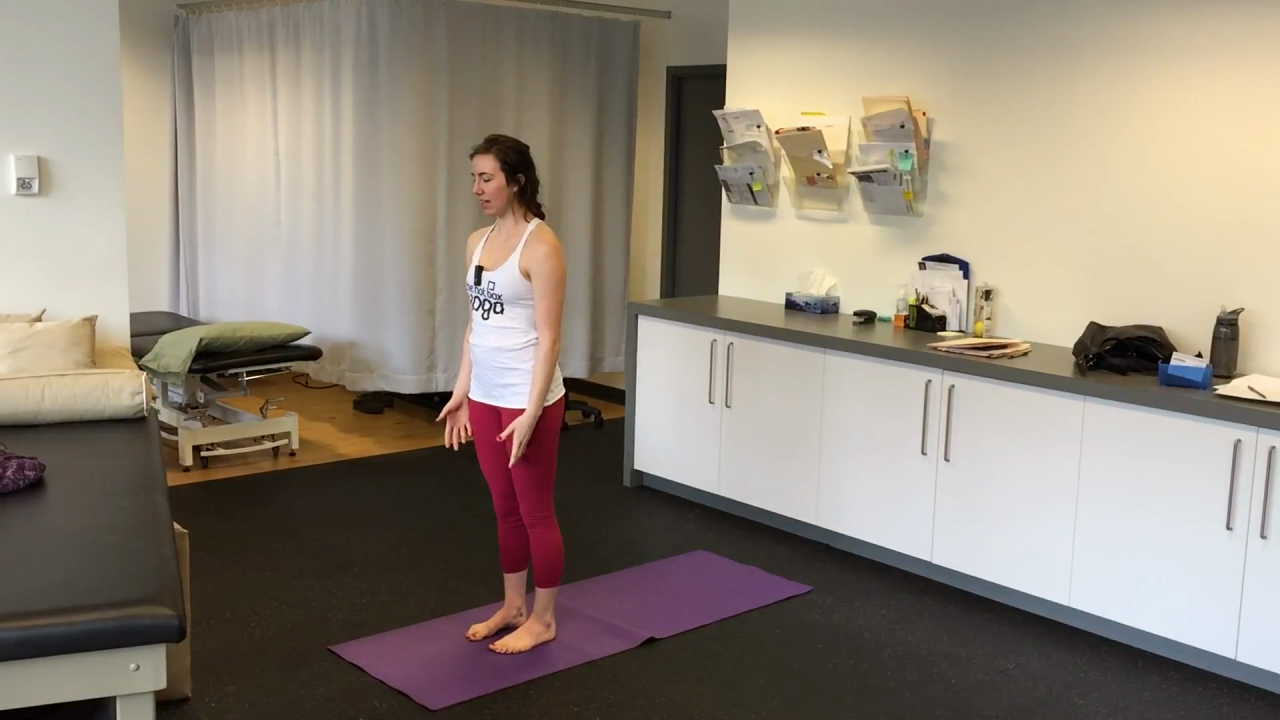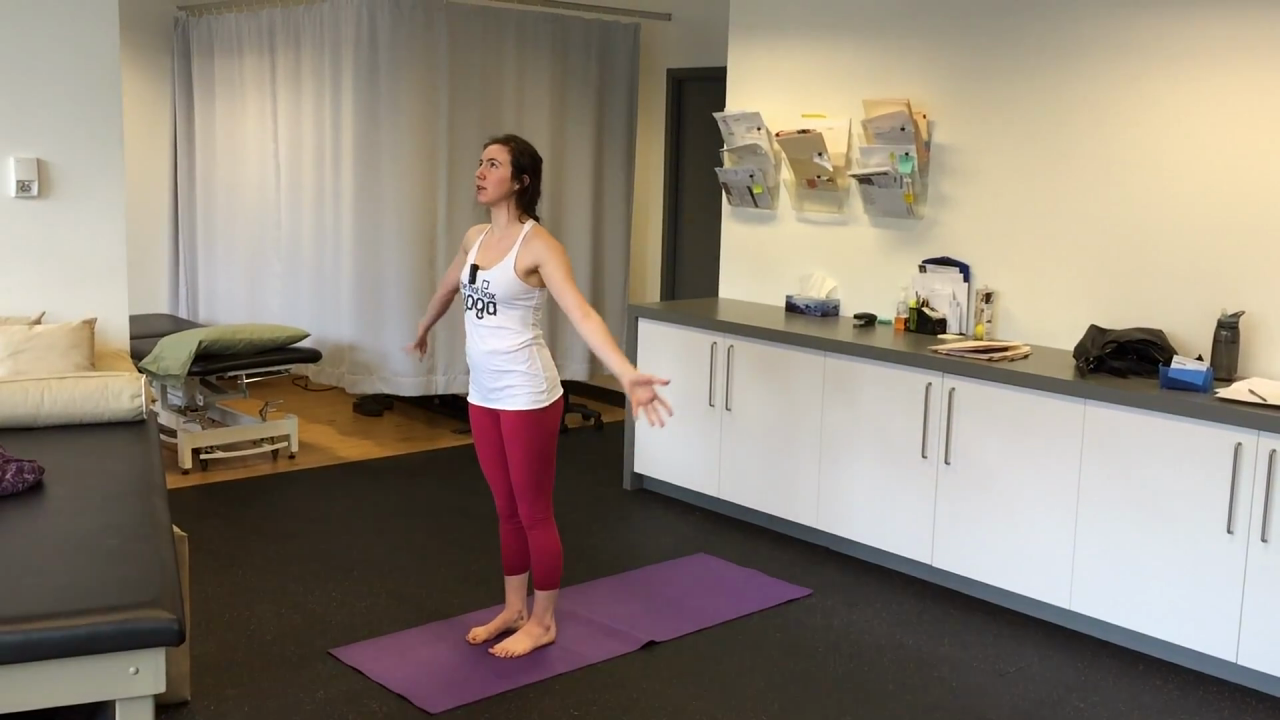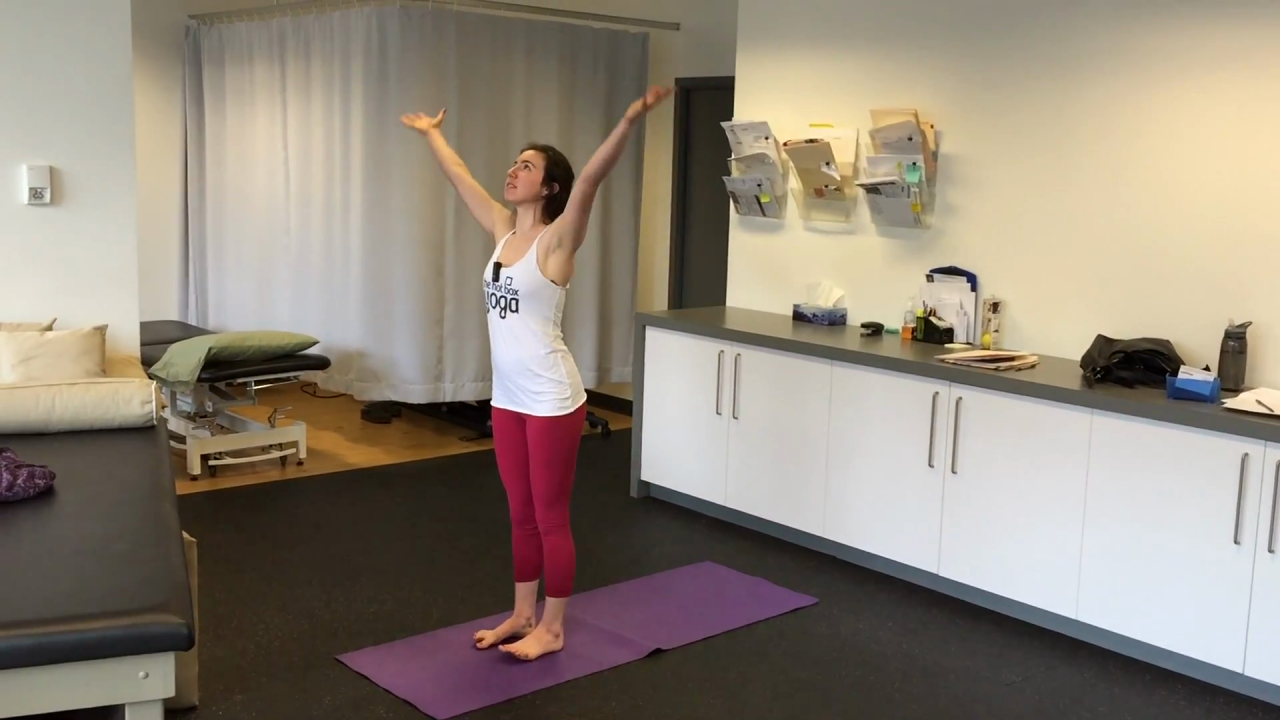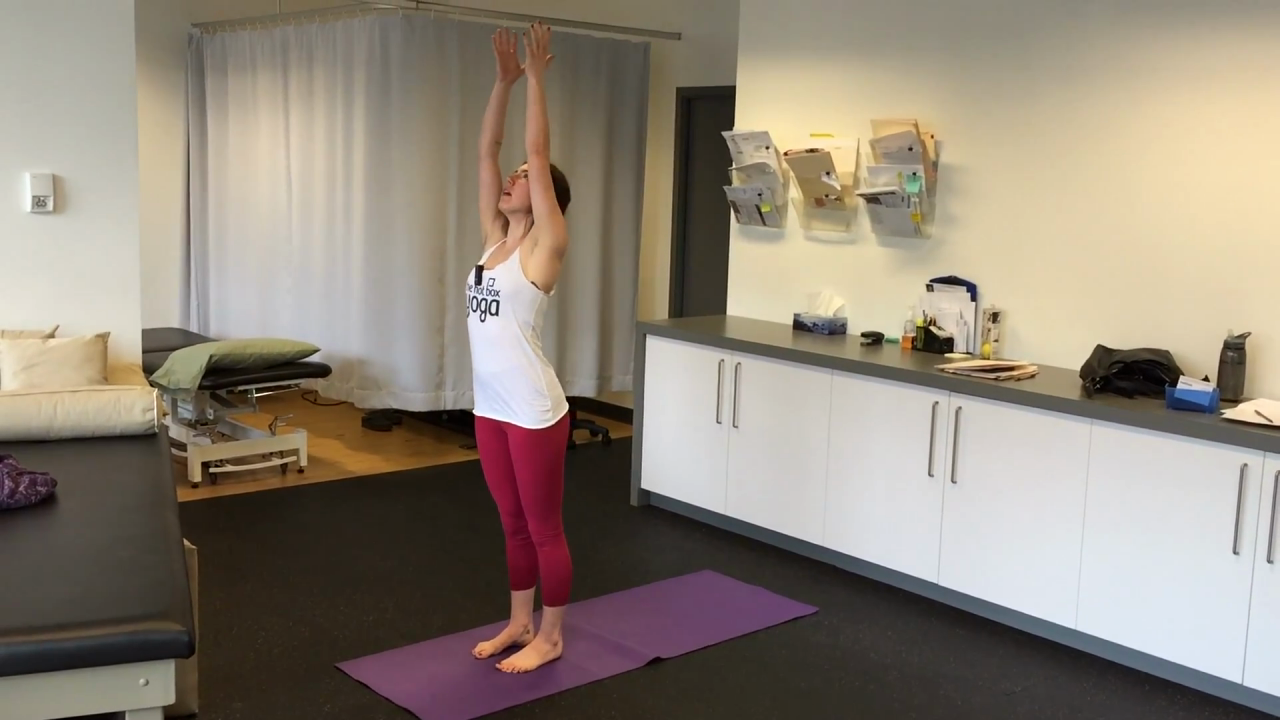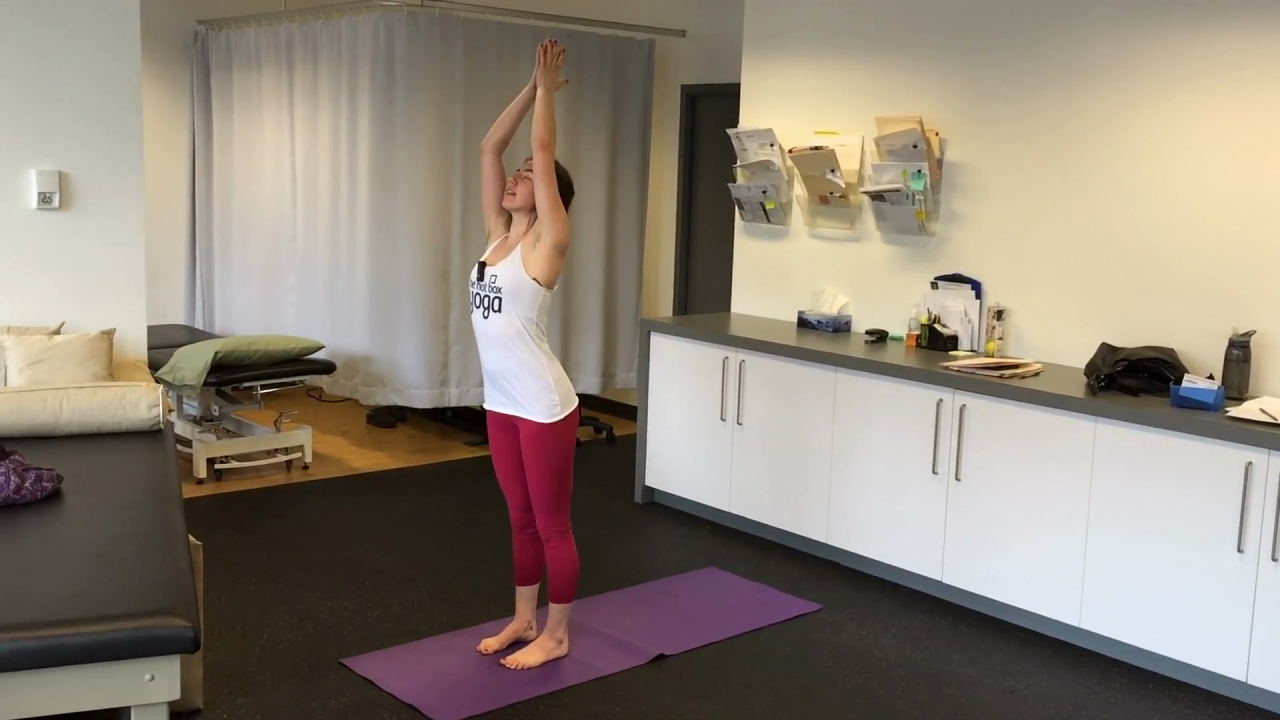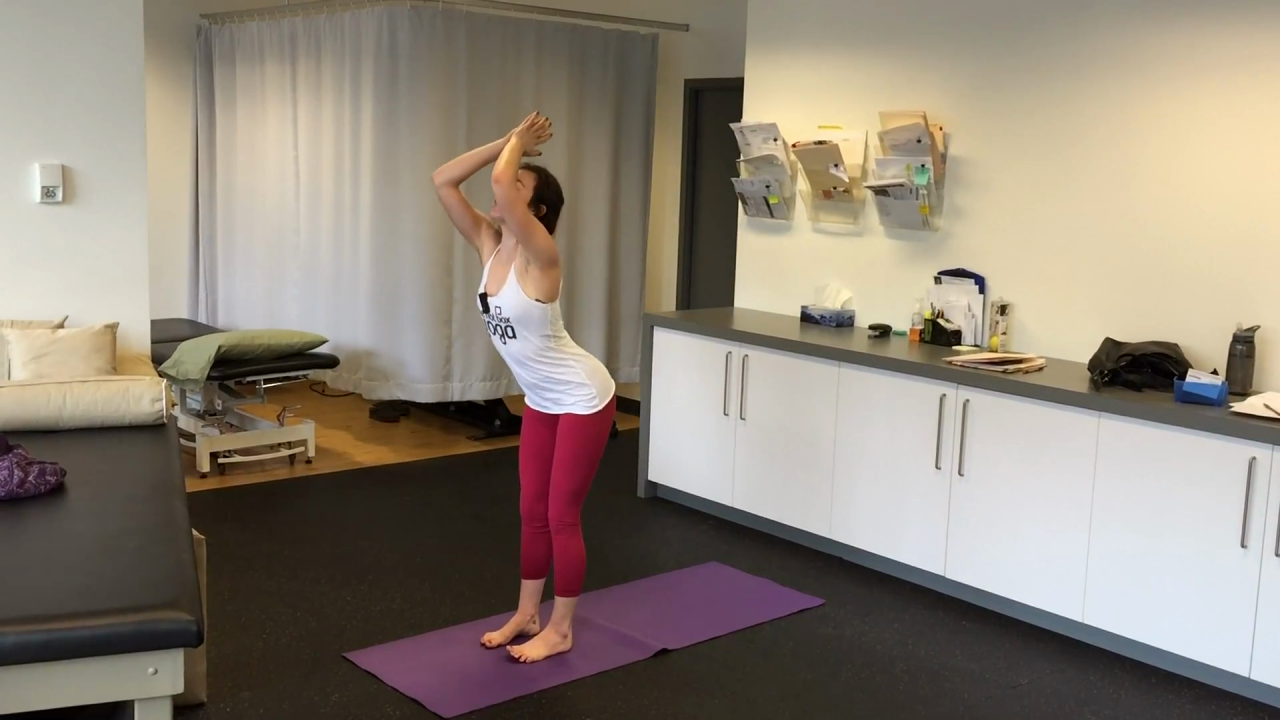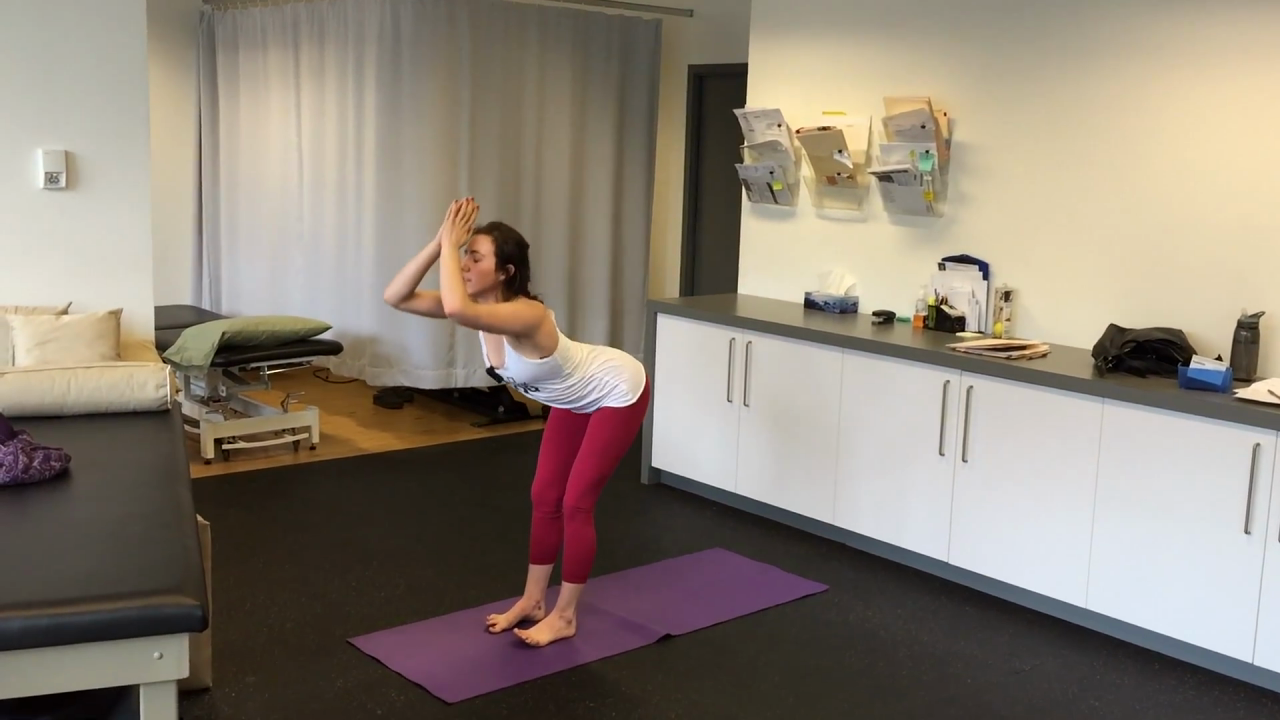
dt=0.7s
person 1, frame 1
left shoulder: (542, 245)
right shoulder: (478, 242)
left elbow: (548, 337)
left wrist: (532, 413)
right wrist: (462, 391)
left hip: (526, 397)
right hip: (487, 395)
left knee: (535, 512)
right knee: (505, 509)
left ankle: (543, 619)
right ankle: (513, 606)
person 1, frame 2
left shoulder: (538, 244)
right shoulder: (475, 238)
left elbow: (581, 313)
right elbow: (450, 288)
left wrist: (627, 375)
right wrist: (424, 326)
left hip: (527, 396)
right hip: (483, 395)
left knee: (535, 513)
right knee: (507, 510)
left ankle: (543, 621)
right ankle: (513, 609)
person 1, frame 3
left shoulder: (556, 240)
right shoulder: (502, 230)
left elbow: (590, 182)
right elbow: (463, 181)
left wrist: (628, 123)
right wrist: (432, 134)
left hip: (552, 403)
right hip: (508, 400)
left knee: (550, 519)
right knee: (521, 515)
left ankle: (552, 628)
right ankle: (522, 614)
person 1, frame 4
left shoulder: (545, 246)
right shoulder: (495, 237)
left elbow: (538, 153)
right elbow: (488, 150)
left wrist: (535, 77)
right wrist: (502, 80)
left hip: (534, 413)
right hip: (491, 408)
left knee: (543, 529)
right knee: (513, 525)
left ankle: (550, 637)
right ankle: (519, 624)
person 1, frame 5
left shoulder: (548, 241)
right shoulder: (498, 234)
left elbow: (544, 151)
right elbow: (489, 147)
left wrist: (547, 87)
right wrist: (532, 87)
left hip: (543, 406)
right hip: (501, 404)
left knee: (551, 524)
right knee: (521, 520)
left ankle: (556, 636)
right ankle: (523, 621)
person 1, frame 6
left shoulder: (539, 256)
right shoulder: (491, 247)
left elbow: (501, 183)
right elbow: (443, 180)
left wrist: (518, 144)
right wrist: (510, 141)
left hip: (582, 398)
right hip: (540, 402)
left knee: (562, 516)
right knee: (533, 512)
left ankle: (560, 631)
right ankle: (527, 616)
person 1, frame 7
left shoulder: (523, 314)
right shoulder: (477, 304)
left elbow: (457, 310)
right elbow: (395, 297)
left wrist: (450, 245)
right wrist: (440, 245)
left hip: (618, 394)
right hip: (575, 398)
left knee: (576, 502)
right knee: (545, 498)
left ankle: (565, 616)
right ankle: (532, 601)
